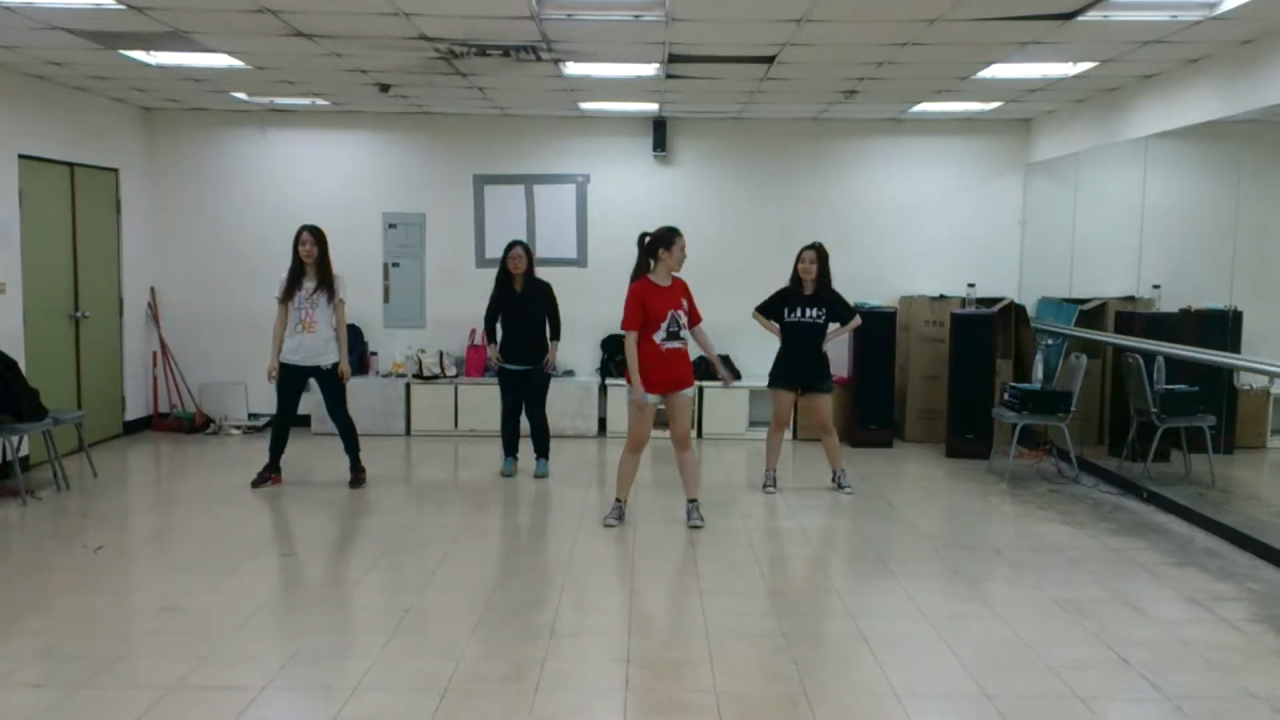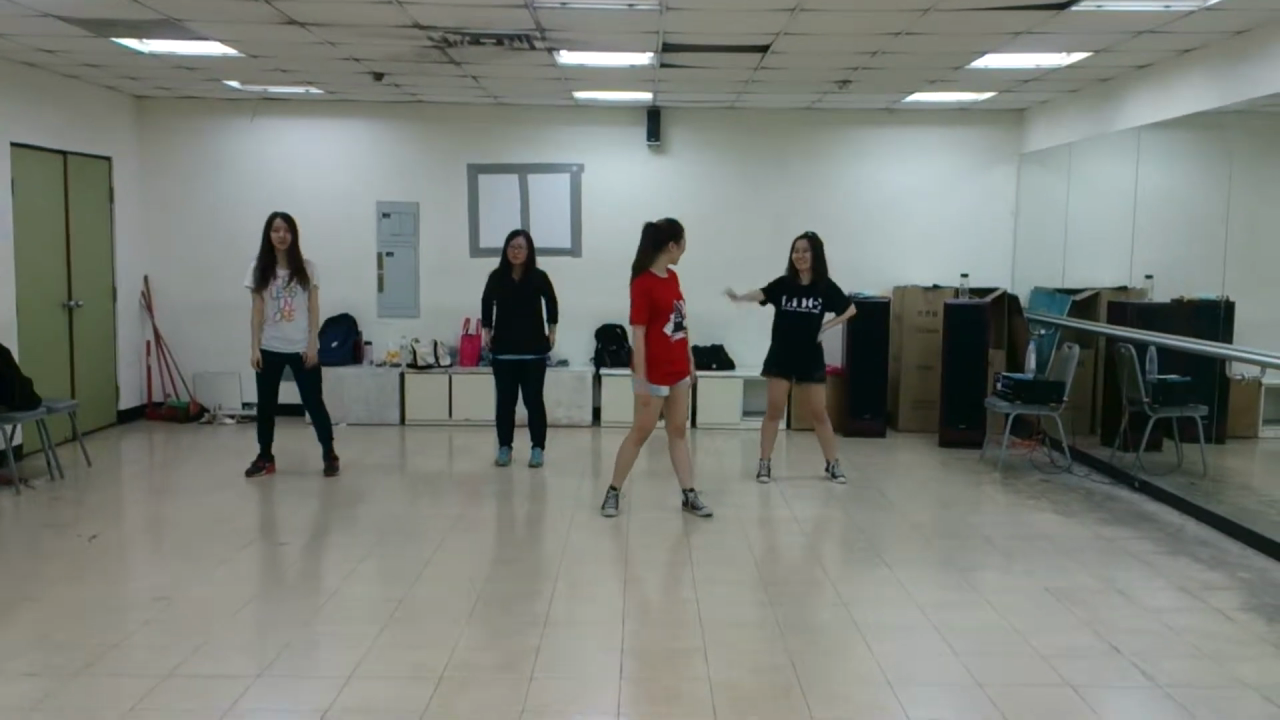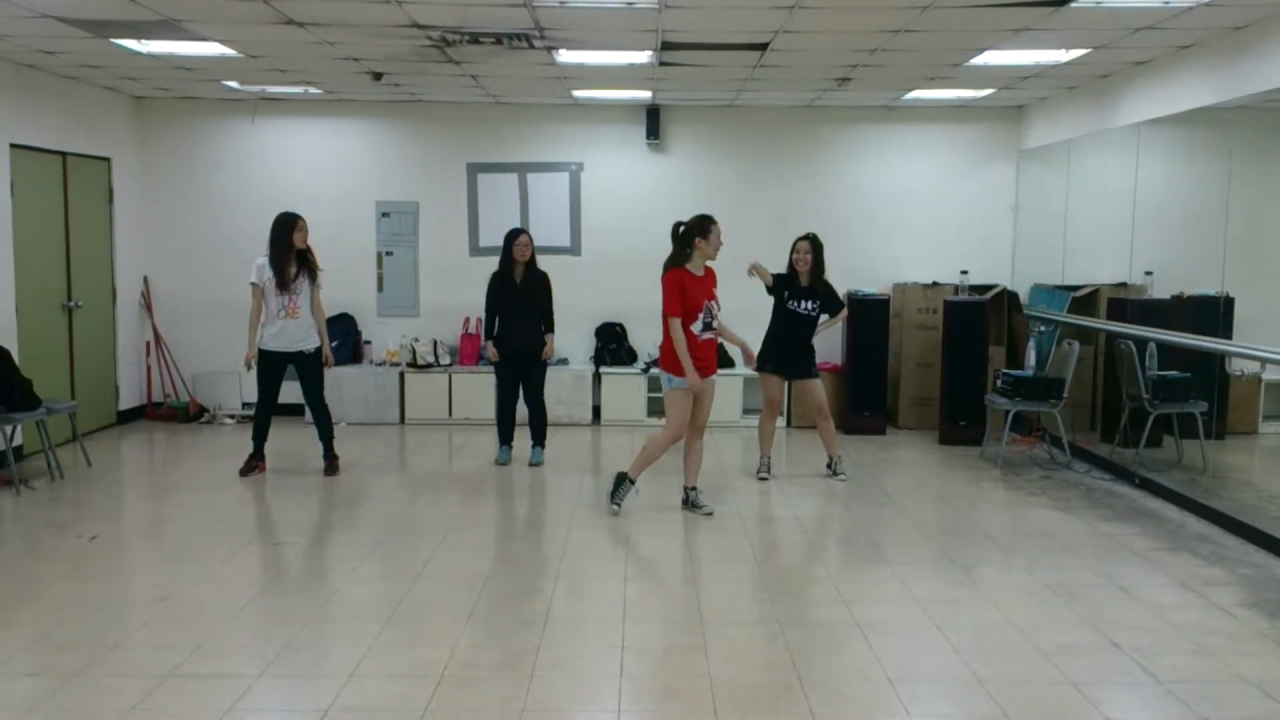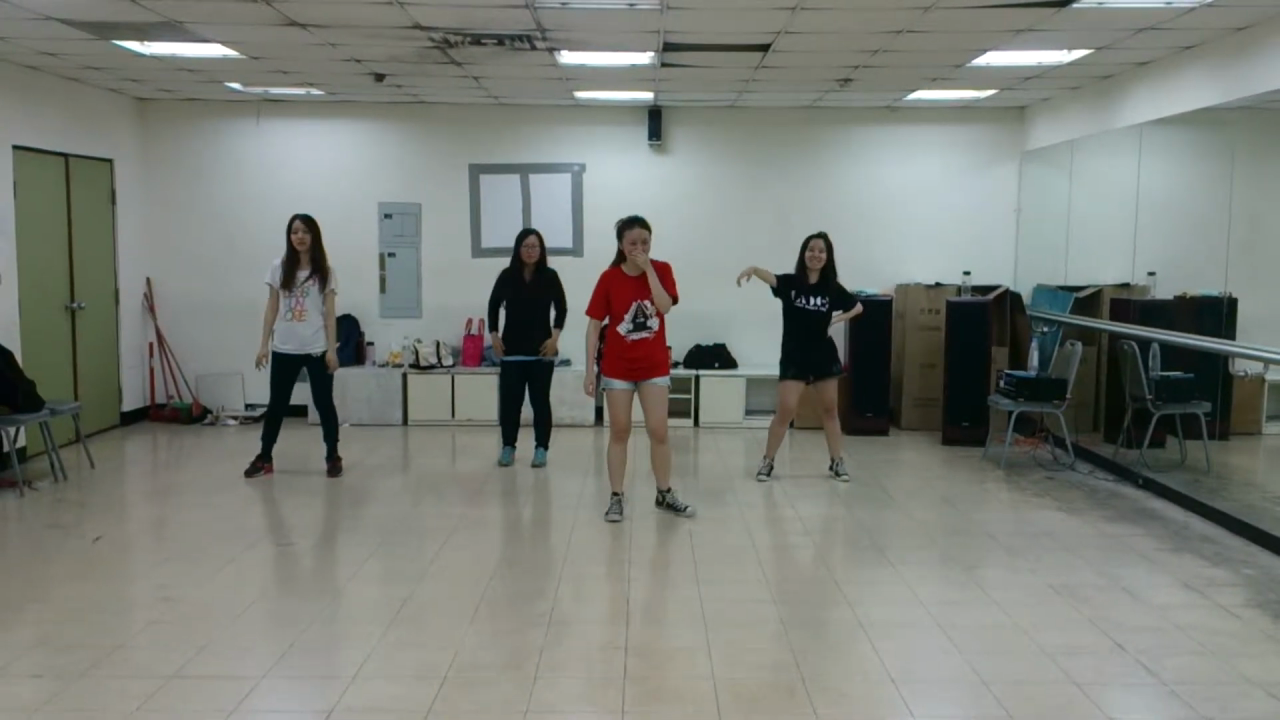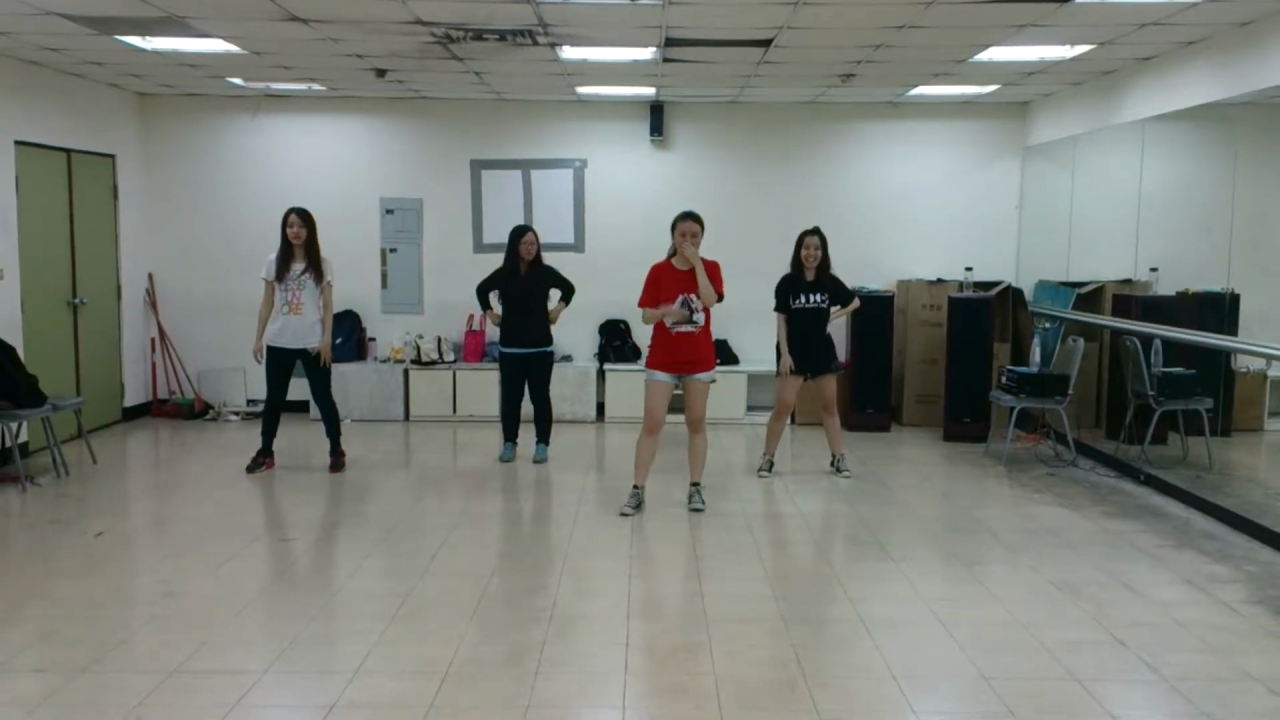
dt=1s
person 1, frame 1
left shoulder: (681, 287)
right shoulder: (639, 289)
left elbow: (696, 329)
right elbow: (631, 339)
left wrist: (718, 365)
right wrist: (637, 383)
left hip: (681, 378)
right hip: (647, 381)
left knee: (683, 441)
right knee: (636, 443)
left ankle: (692, 505)
right ankle: (619, 505)
person 1, frame 2
left shoulder: (672, 277)
right shoulder: (643, 283)
right elbow: (639, 334)
left wrist: (689, 361)
right wrist: (640, 379)
left hip: (679, 369)
right hip: (653, 371)
left knee: (678, 431)
right knee: (640, 433)
left ankle: (689, 494)
right ankle: (613, 492)
person 1, frame 3
left shoulder: (710, 275)
right shoulder: (674, 277)
right elbow: (674, 326)
left wrist: (740, 344)
right wrist: (688, 369)
left hip: (707, 365)
right hip: (679, 366)
left knee: (698, 430)
right knee: (676, 430)
left ankle: (691, 493)
right ankle: (627, 480)
person 1, frame 4
left shoulder: (662, 270)
right shoulder: (609, 278)
left elbow: (665, 306)
right elbow: (594, 325)
left wrist: (647, 268)
right wrist: (590, 369)
left hip: (654, 365)
right hip: (618, 367)
left knee: (659, 432)
right knee: (620, 432)
left ankle: (664, 494)
right ankle: (616, 497)
person 1, frame 5
left shoulder: (710, 268)
right shoulder: (659, 270)
left elbow: (710, 300)
right elbow: (645, 316)
left wrist: (696, 261)
right wrist: (663, 311)
left hip: (699, 359)
right hip: (662, 359)
left knee: (696, 424)
right knee: (652, 424)
left ankle: (695, 488)
right ankle: (638, 491)
person 2, frame 1
left shoulder: (333, 282)
right shoulder: (288, 281)
left elbow: (340, 323)
right elbow: (281, 322)
left wrist: (344, 359)
right wrist: (274, 358)
left hip: (326, 360)
right hip: (292, 361)
left knee: (339, 414)
right knee: (283, 414)
left ankle: (356, 467)
right ankle: (272, 468)
person 2, frame 2
left shoulder: (306, 267)
right shoulder: (259, 268)
left elbow: (313, 309)
right elbow: (256, 311)
left wrist: (312, 344)
right wrist: (254, 347)
left hip: (302, 348)
right hip: (270, 349)
left knee: (313, 402)
right knee: (266, 404)
left ankle: (329, 456)
right ankle: (265, 457)
person 2, frame 3
left shoulder: (309, 266)
right shoulder: (263, 266)
left elbow: (317, 307)
right elbow: (256, 308)
left wrist: (326, 343)
right wrist: (251, 345)
left hip: (307, 346)
right hip: (271, 347)
left knee: (316, 401)
right knee: (265, 402)
left ankle: (330, 455)
right ankle: (257, 456)
person 2, frame 4
left shoulder: (325, 271)
right shoulder: (279, 267)
left elbow: (329, 312)
right elbow: (272, 308)
left wrist: (332, 348)
right wrist: (264, 344)
left hip: (317, 348)
right hip: (284, 349)
left knee: (324, 403)
right knee: (277, 403)
left ankle: (333, 457)
right ankle: (265, 457)
person 2, frame 5
left shoulder: (321, 264)
right shoulder: (274, 262)
left elbow: (327, 305)
right elbow: (267, 303)
left wrist: (327, 339)
right wrist: (259, 338)
left hip: (313, 343)
right hip: (279, 343)
left knee: (323, 397)
right knee: (274, 398)
left ankle: (336, 452)
right ankle: (265, 453)
person 3, frame 1
left shoulder: (830, 297)
right shoulder: (786, 295)
left elbow: (855, 320)
right elbow: (758, 313)
left wrist: (830, 336)
right wrist: (777, 332)
left hip: (816, 368)
right hip: (786, 367)
left knee: (826, 425)
right knee: (779, 422)
left ankle: (839, 474)
right ankle: (770, 474)
person 3, frame 2
left shoulder: (826, 287)
right shoulder: (783, 284)
left elbow: (850, 310)
right elbow: (759, 295)
left wrist: (826, 327)
right wrist: (738, 296)
left hip: (811, 359)
right hip: (780, 358)
left knee: (820, 414)
right knee: (774, 411)
left ankle: (833, 464)
right ankle: (764, 463)
person 3, frame 3
left shoulder: (822, 289)
right shoulder: (783, 282)
left elbow: (842, 312)
right elbow: (767, 278)
left wrist: (820, 328)
right wrist: (755, 267)
left hip: (803, 356)
right hip: (774, 355)
left knee: (821, 409)
right knee: (771, 407)
left ankle: (834, 460)
right ankle: (764, 461)
person 3, frame 4
left shoulder: (832, 287)
right shoulder: (791, 282)
left elbow: (857, 307)
right elbow: (771, 279)
left wrist: (835, 320)
right wrist: (753, 270)
left hip: (824, 356)
right hip: (794, 357)
left knee: (830, 410)
right knee: (785, 411)
left ankle: (837, 462)
right ankle: (767, 461)
person 3, frame 5
left shoulder: (830, 282)
right shoulder: (788, 282)
left elbow: (854, 302)
right elbow: (780, 319)
left wrist: (833, 316)
right wrist: (784, 353)
left hip: (822, 351)
right hip: (794, 353)
left knee: (829, 406)
right knee: (783, 407)
left ankle: (838, 458)
right ankle: (767, 457)
person 4, frame 1
left shoulder: (542, 288)
right shoulder: (500, 290)
left elbow: (554, 321)
right elbow: (490, 320)
left wrist: (553, 349)
right wrist: (492, 346)
left hip: (537, 362)
right hip: (508, 362)
left knee: (535, 411)
right knee: (510, 411)
left ankle: (542, 459)
right ankle: (510, 458)
person 4, frame 2
left shoulder: (539, 277)
right shoulder: (497, 277)
left elbow: (551, 304)
right elbow: (487, 304)
left wrist: (552, 332)
right wrist: (486, 331)
left hip: (534, 350)
right hip: (503, 351)
left knee: (533, 400)
right knee: (505, 400)
left ankle: (538, 448)
right ankle: (504, 447)
person 4, frame 3
left shoulder: (540, 277)
right shoulder: (498, 278)
left elbow: (547, 312)
right elbow: (491, 313)
left wrist: (549, 340)
right wrist: (489, 343)
left hip: (535, 349)
right hip: (505, 349)
left knee: (534, 399)
right knee: (506, 399)
left ankle: (538, 447)
right ankle: (505, 446)
person 4, frame 4
left shoulder: (549, 277)
right shoulder: (508, 276)
left elbow: (560, 308)
right elbow: (494, 305)
left wrist: (555, 337)
right wrist: (494, 334)
left hip: (541, 350)
right hip: (512, 349)
left knee: (540, 400)
right knee: (510, 400)
left ankle: (541, 448)
right ankle: (508, 447)
person 4, frame 5
left shoulder: (545, 272)
right shoulder: (504, 274)
left elbow: (569, 289)
right elbow: (481, 289)
left wrist: (559, 307)
right wrist: (489, 311)
left hip: (540, 346)
right hip: (510, 347)
left knee: (540, 395)
right knee: (510, 396)
left ankle: (542, 444)
right ankle: (509, 443)
